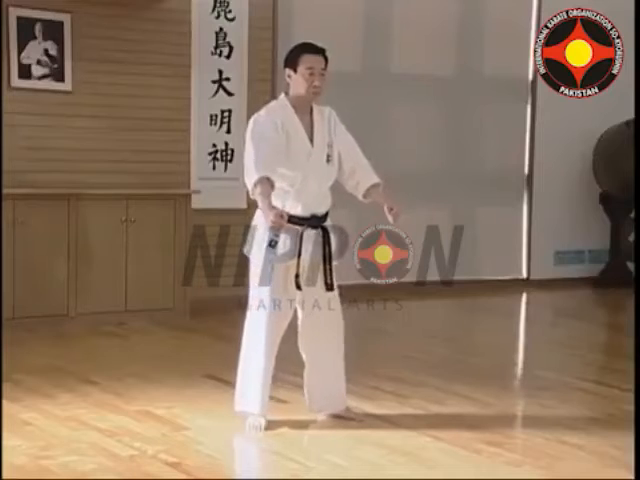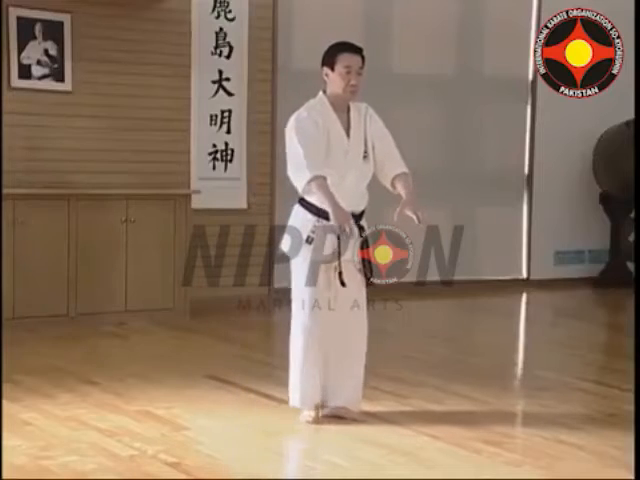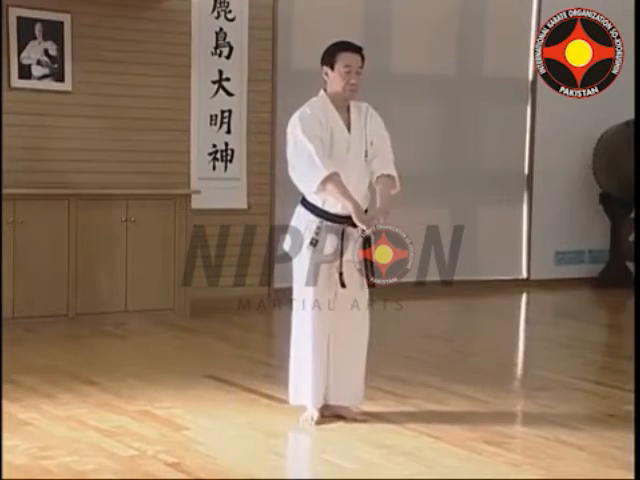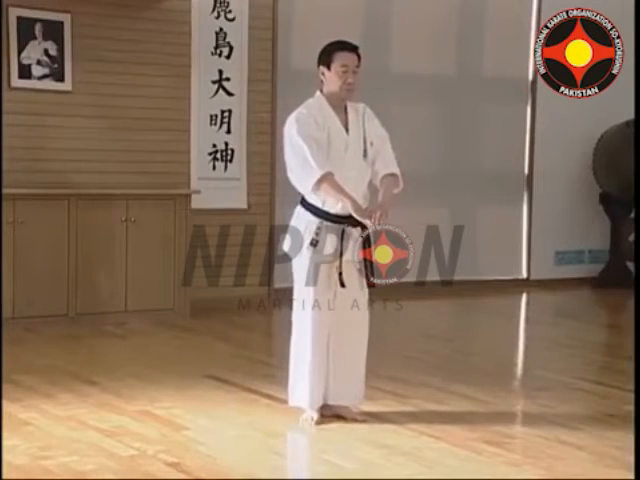
dt=0.7s
person 1, frame 1
left shoulder: (329, 121)
right shoulder: (267, 121)
left elbow: (356, 170)
right elbow: (259, 170)
left wrist: (385, 202)
right wrist: (266, 208)
left hip: (316, 232)
right hip: (278, 231)
left knee: (325, 319)
right knee: (266, 319)
left ankle: (328, 400)
right ankle: (254, 406)
person 1, frame 2
left shoulder: (367, 117)
right shoulder: (305, 119)
left elbow: (390, 163)
right elbow: (307, 169)
left wrist: (406, 196)
right wrist: (333, 207)
left hip: (353, 227)
right hip: (314, 225)
left knee: (351, 315)
right knee: (311, 314)
left ankle: (338, 399)
right ankle: (309, 399)
person 1, frame 3
left shoulder: (368, 117)
right shoulder: (306, 119)
left elbow: (383, 166)
right elbow: (319, 170)
left wrist: (381, 204)
right wrist: (354, 206)
left hip: (354, 229)
right hip: (317, 226)
left knee: (353, 316)
right knee: (314, 314)
left ankle: (341, 398)
right ankle: (312, 400)
person 1, frame 4
left shoulder: (365, 117)
right shoulder: (304, 119)
left elbow: (385, 164)
right elbow: (313, 171)
left wrist: (383, 201)
right wrist: (353, 204)
left hip: (353, 230)
right hip: (317, 227)
left knee: (352, 315)
right knee: (313, 314)
left ankle: (339, 397)
right ankle: (311, 401)
